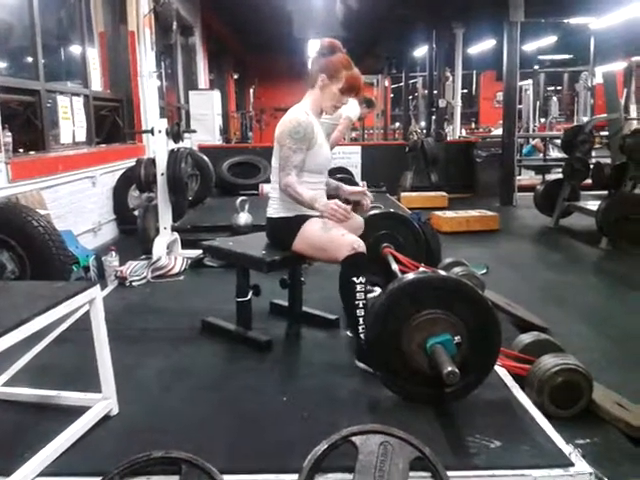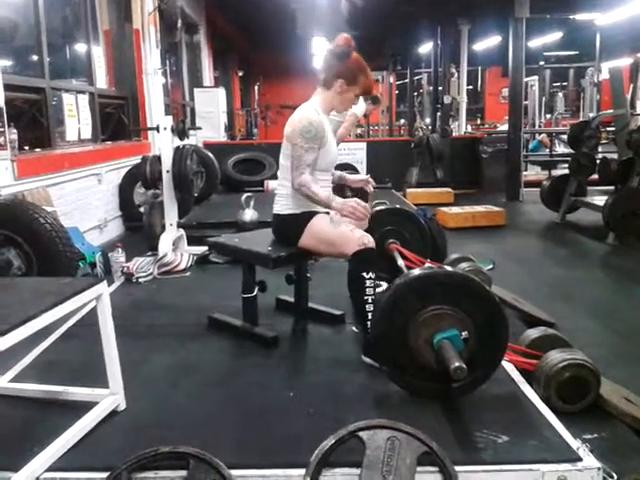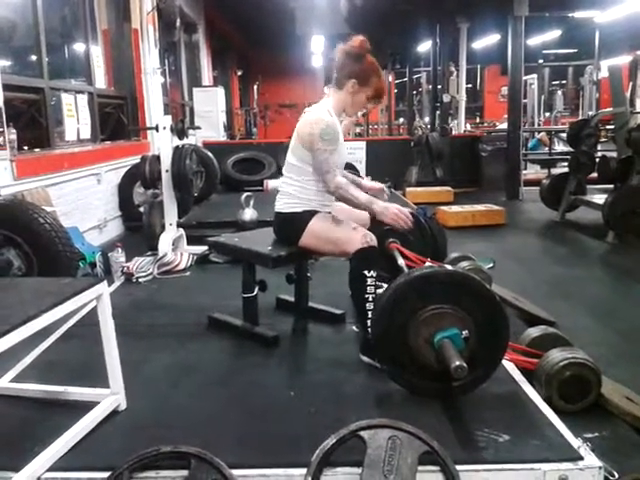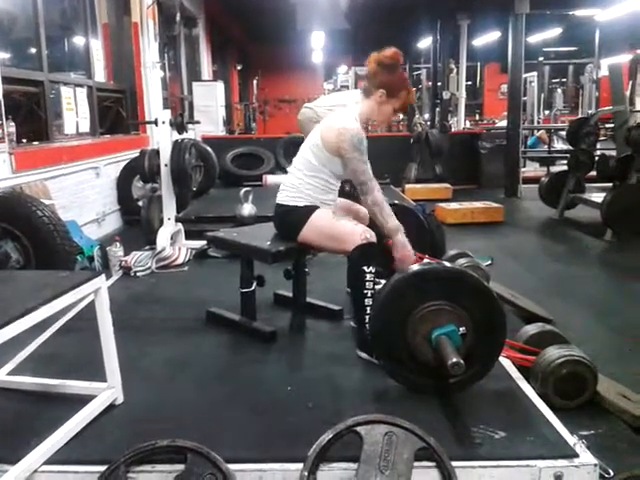
dt=0.3s
person 1, frame 1
left shoulder: (312, 120)
right shoulder: (299, 121)
right elbow: (287, 182)
left wrist: (342, 189)
right wrist: (320, 204)
left hip: (306, 215)
right hip: (288, 220)
left knee: (361, 224)
right knee: (352, 250)
left ankle: (362, 294)
right ankle: (366, 350)
person 1, frame 2
left shoulder: (318, 117)
right shoulder: (310, 120)
right elbow: (301, 182)
left wrist: (347, 178)
right wrist: (337, 204)
left hip: (310, 212)
right hip: (293, 218)
left knee: (364, 221)
right knee: (362, 245)
left ankle: (369, 293)
right ankle: (373, 345)
person 1, frame 3
left shoulder: (326, 115)
right shoulder: (323, 121)
right elbow: (332, 183)
left wrist: (362, 183)
right wrist: (378, 206)
left hip: (311, 209)
right hip: (295, 216)
left knee: (372, 221)
right knee: (364, 244)
left ankle: (373, 298)
right ankle: (371, 345)
person 1, frame 4
left shoulder: (348, 118)
right shoulder: (349, 130)
left elbow: (367, 186)
right elbow: (368, 192)
left wrist: (392, 227)
right wrist: (398, 239)
left hip: (313, 202)
right hip: (295, 210)
left knee: (373, 221)
right knee: (364, 241)
left ankle: (371, 297)
right ankle: (368, 341)
